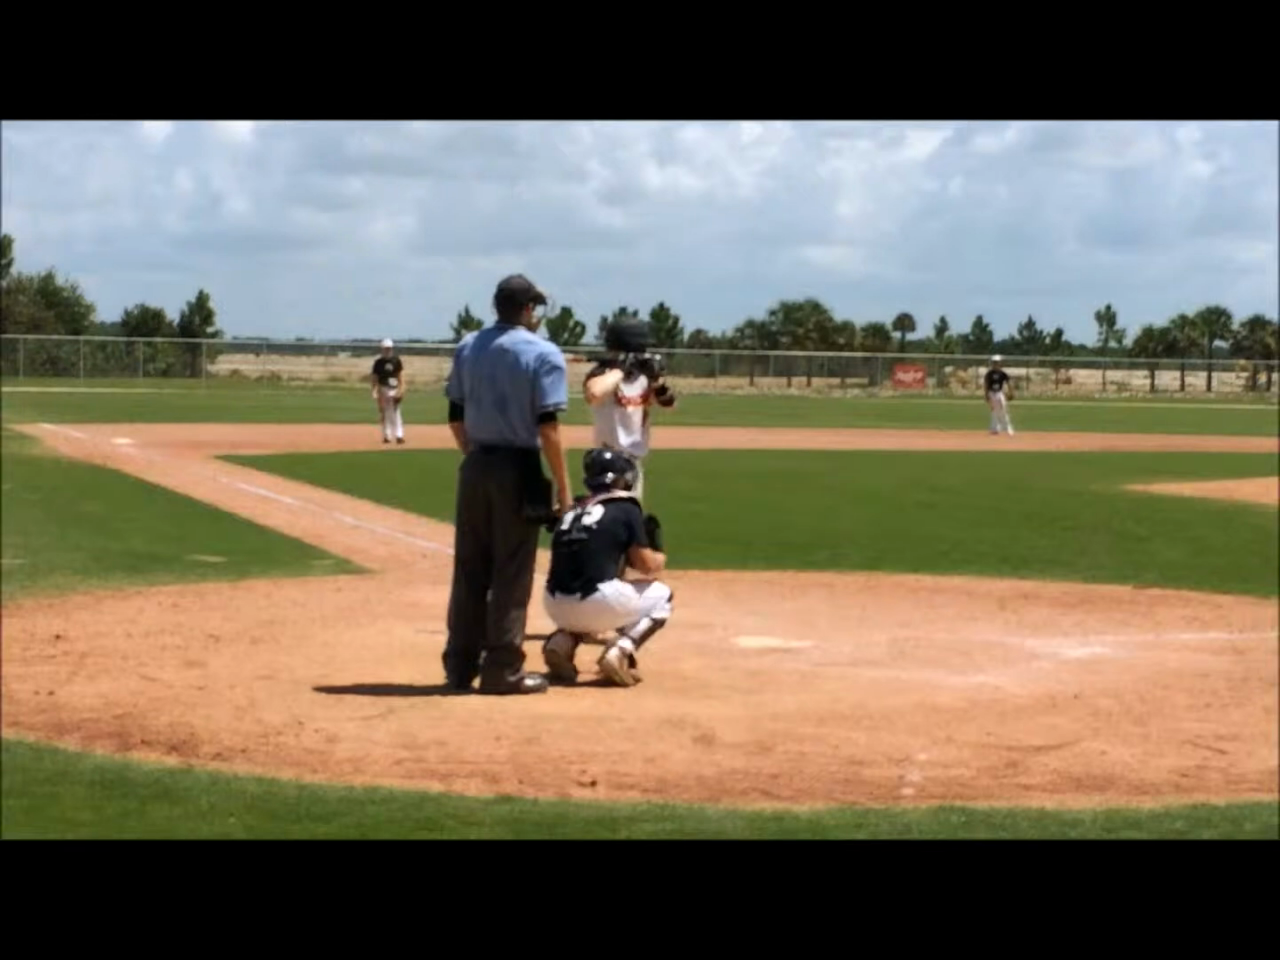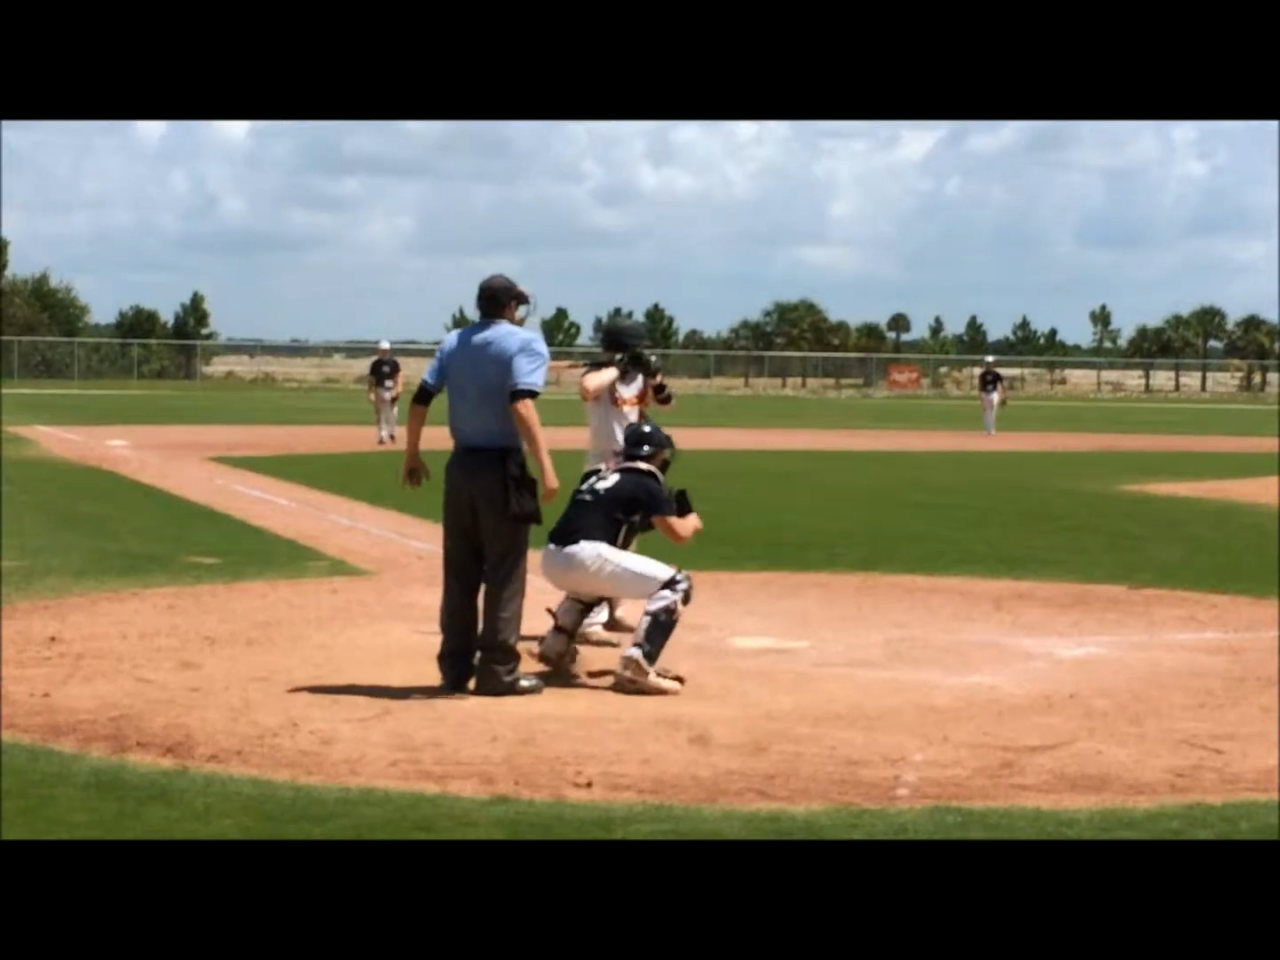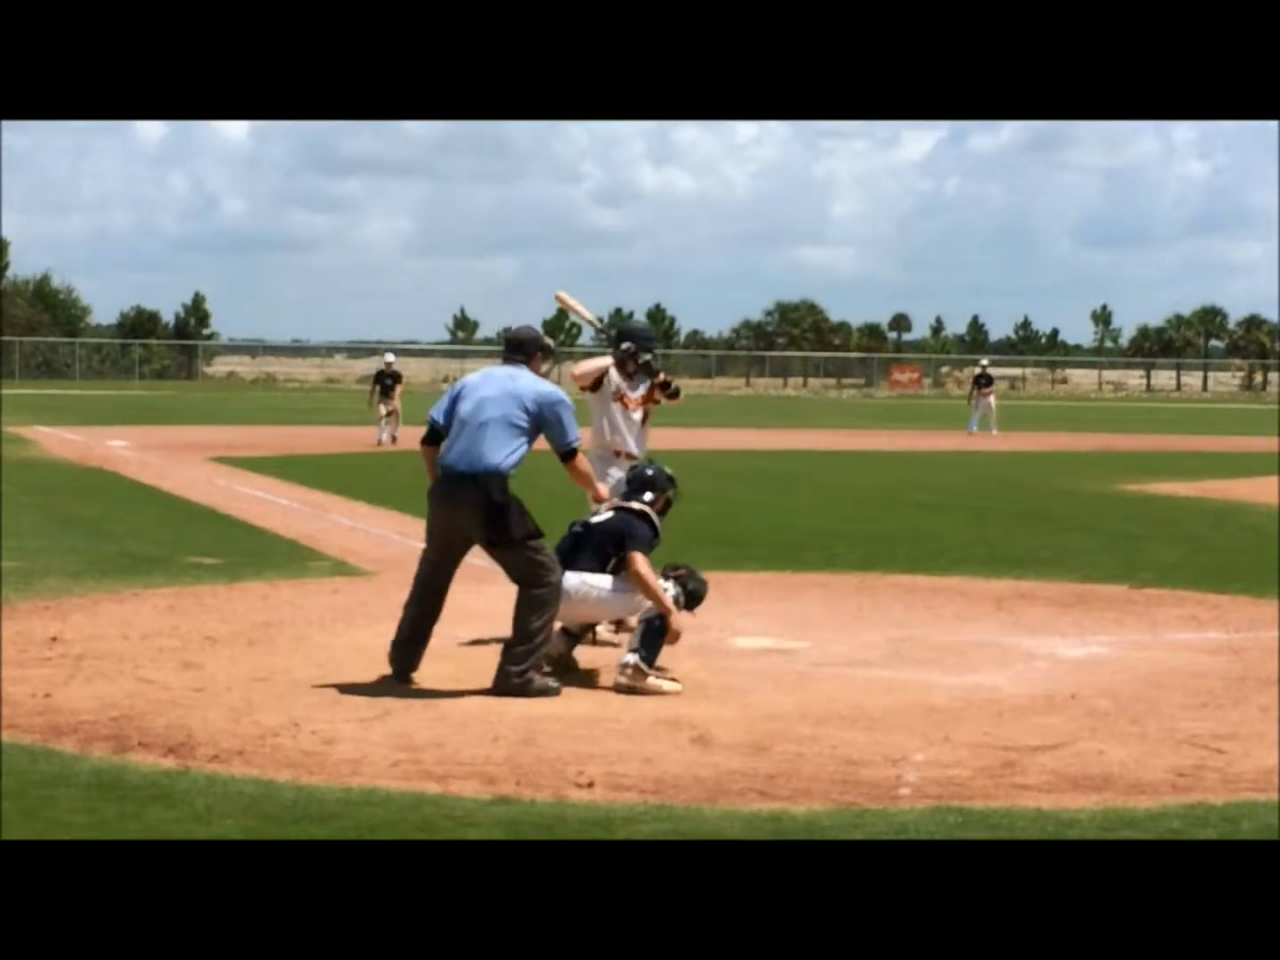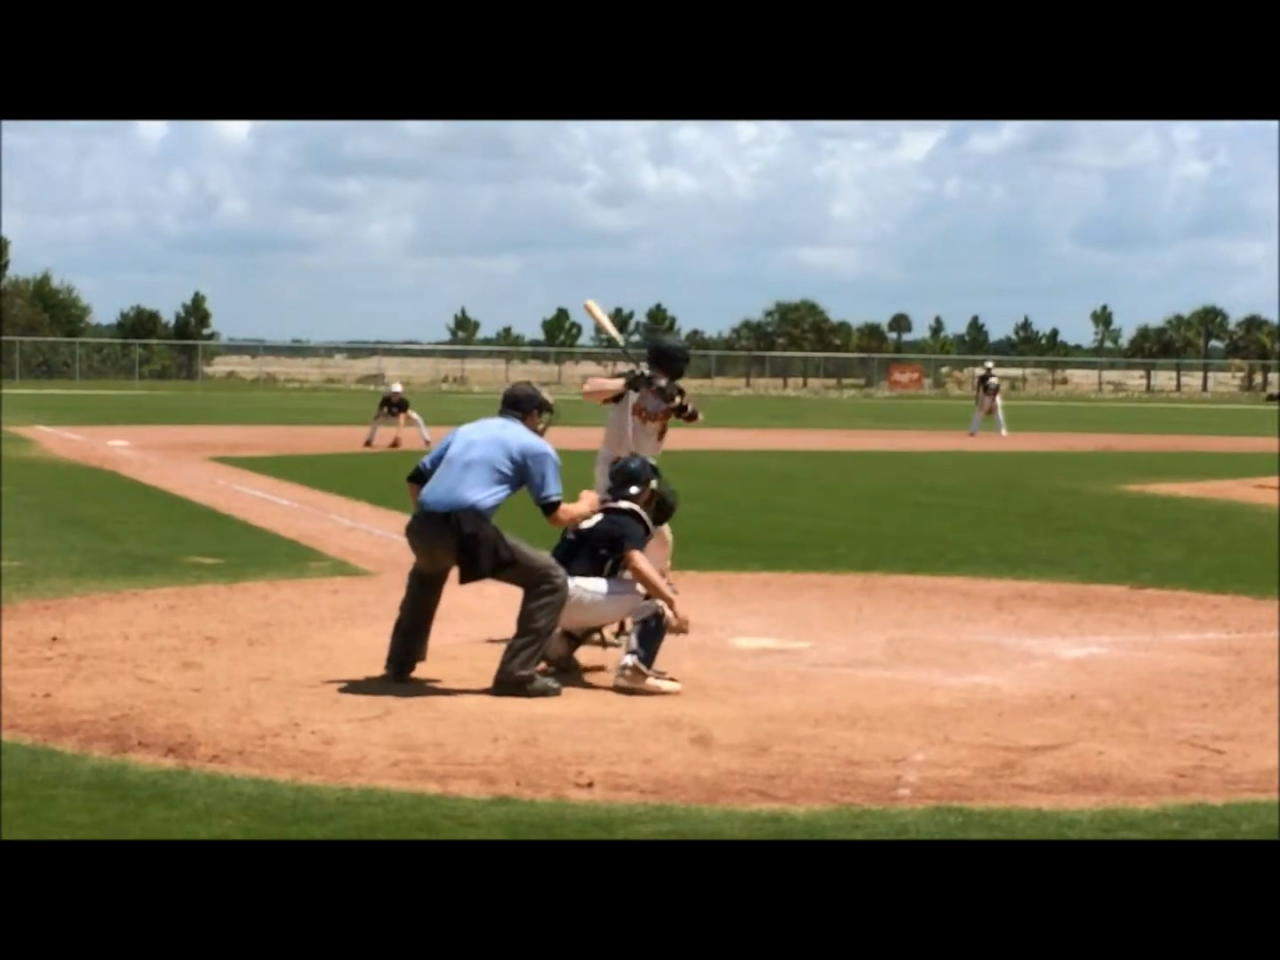
dt=0.7s
person 1, frame 1
left shoulder: (468, 346)
right shoulder: (543, 353)
left elbow: (455, 415)
right elbow: (548, 427)
right wrist: (563, 487)
left hip: (475, 467)
right hip: (518, 469)
left knee: (469, 571)
right knee: (512, 574)
left ankle: (460, 666)
right ankle: (502, 671)
person 1, frame 2
left shoulder: (453, 342)
right shoulder: (525, 341)
left elbow: (421, 399)
right elbow: (521, 404)
left wrist: (412, 455)
right wrist: (546, 466)
left hip: (460, 465)
right hip: (501, 468)
left knee: (460, 573)
right knee: (504, 574)
left ankle: (455, 668)
right ankle: (498, 671)
person 1, frame 3
left shoulder: (468, 381)
right shoulder: (548, 393)
left elbow: (430, 441)
right elbow: (571, 459)
right wrist: (597, 489)
left hip: (445, 492)
right hip: (487, 495)
left knee: (433, 573)
right knee: (542, 578)
left ankle: (402, 662)
right ankle: (518, 675)
person 1, frame 4
left shoulder: (466, 430)
right shoulder: (536, 446)
left elbow: (416, 479)
right elbow: (556, 515)
right wrist: (586, 506)
left hip: (422, 529)
right hip: (466, 532)
left knee: (426, 574)
right knee: (550, 579)
left ankle: (399, 663)
right ankle: (517, 674)
person 2, frame 1
left shoulder: (644, 375)
right shoulder: (602, 373)
left elbow: (667, 402)
right elbow: (594, 393)
left wrist: (656, 377)
right wrist: (621, 369)
left hip: (635, 459)
person 2, frame 2
left shoulder: (638, 376)
right shoulder: (599, 373)
left elbow: (665, 400)
right elbow: (588, 388)
left wrist: (654, 374)
right wrist: (618, 366)
right hip: (605, 466)
left knee: (624, 542)
left ankle: (609, 612)
right ankle: (590, 621)
person 2, frame 3
right shoulder: (604, 374)
left elbow: (674, 393)
right elbow: (575, 373)
left wrist: (657, 373)
right wrist: (614, 358)
left hip: (636, 466)
right hip: (608, 466)
left ankle: (618, 616)
person 2, frame 4
left shoulder: (672, 391)
right shoulder: (629, 386)
left elbow: (695, 416)
right elbow: (588, 391)
left wrist: (674, 399)
right wrist: (629, 381)
left knee: (661, 539)
person 3, frame 1
left shoulder: (568, 510)
right shoulder: (626, 508)
right elbow: (646, 565)
right wrist: (661, 559)
left hip: (555, 605)
right hip: (597, 602)
right knee: (661, 597)
left ankle: (562, 643)
right ankle: (621, 651)
person 3, frame 2
left shoulder: (601, 475)
right shoulder: (646, 483)
right elbow: (679, 533)
left wrist: (653, 514)
right wrist: (693, 519)
left hip: (553, 560)
right hip: (583, 558)
right knee: (675, 585)
left ankle: (556, 643)
right ankle: (636, 666)
person 3, frame 3
left shoulder: (611, 515)
right shoulder: (637, 524)
right elbow: (638, 570)
right wrist: (671, 611)
right hip: (572, 590)
right knee: (668, 593)
left ankle: (559, 647)
right ankle: (635, 670)
person 3, frame 4
left shoulder: (605, 512)
right shoulder: (629, 520)
right elbow: (637, 565)
right wrist: (673, 602)
right hip: (569, 595)
left knee: (609, 597)
right knee: (655, 596)
left ankle: (560, 647)
right ankle: (634, 670)
